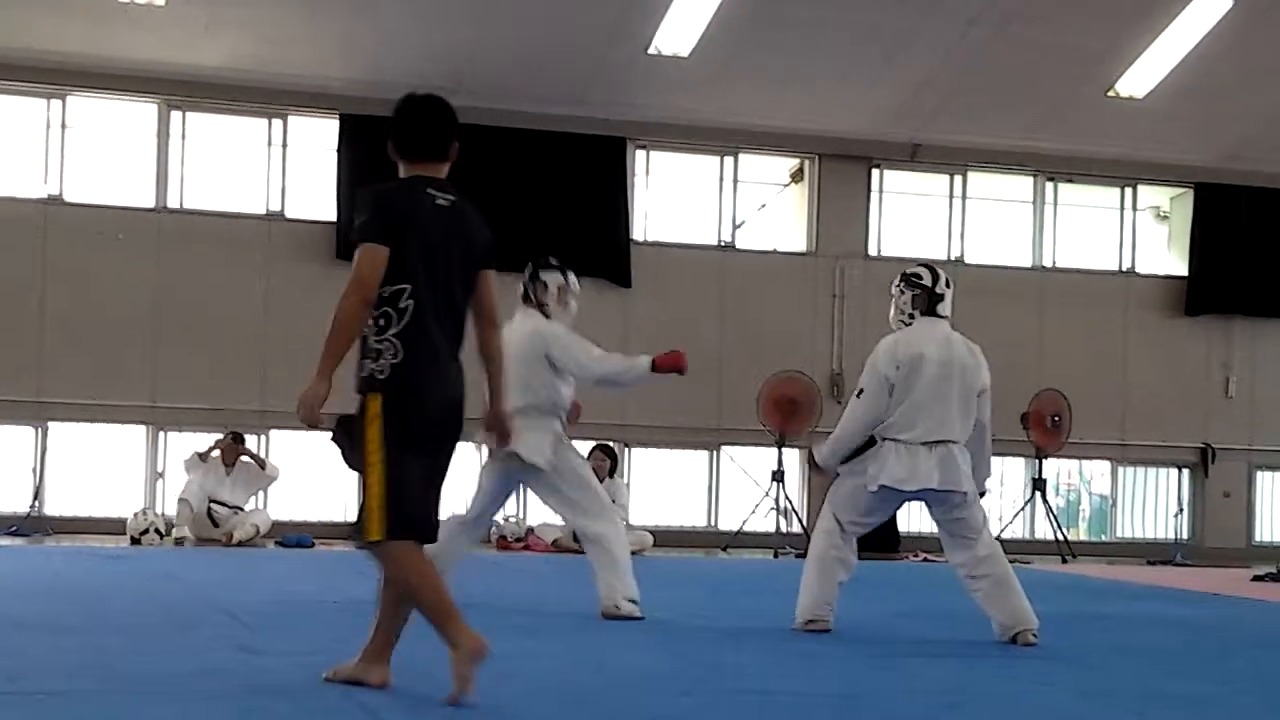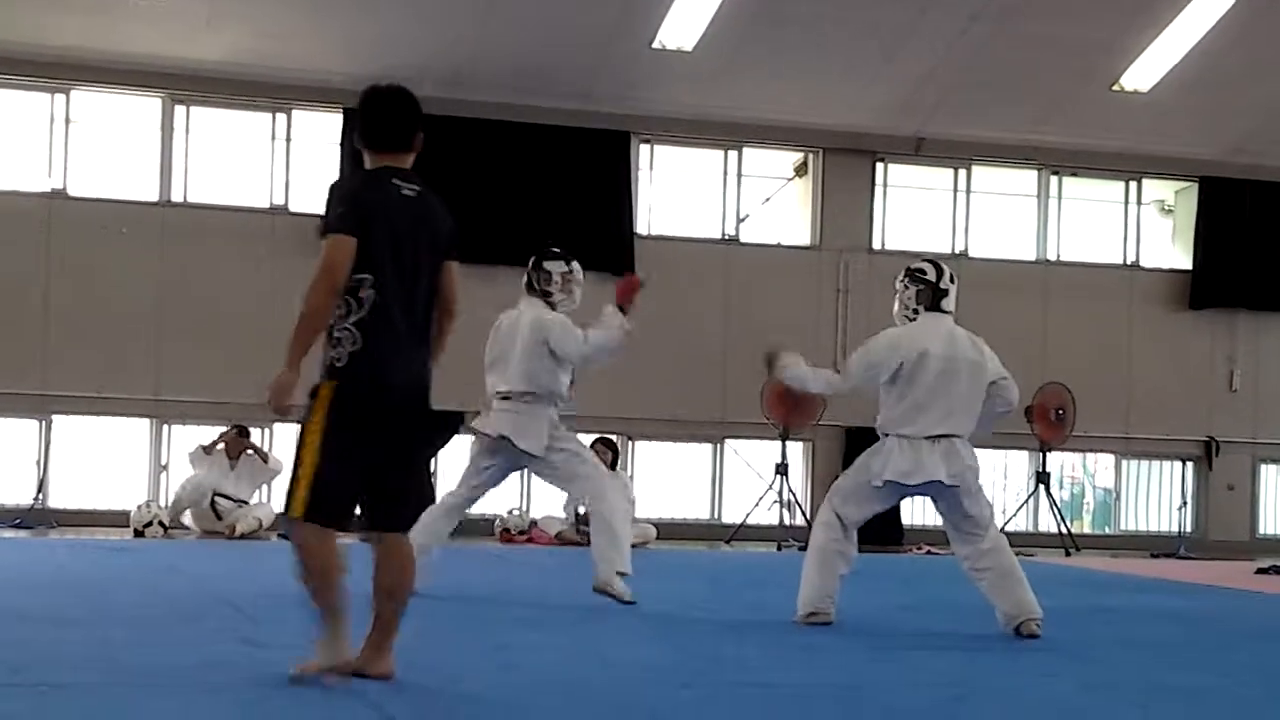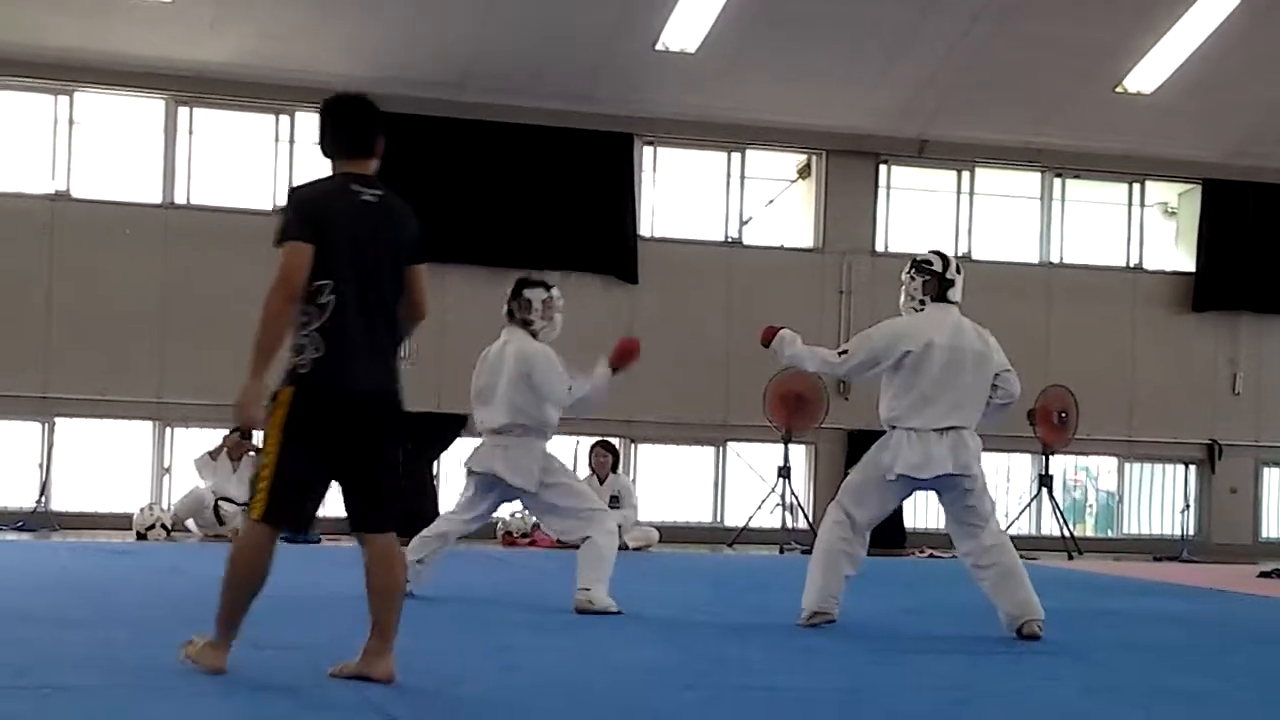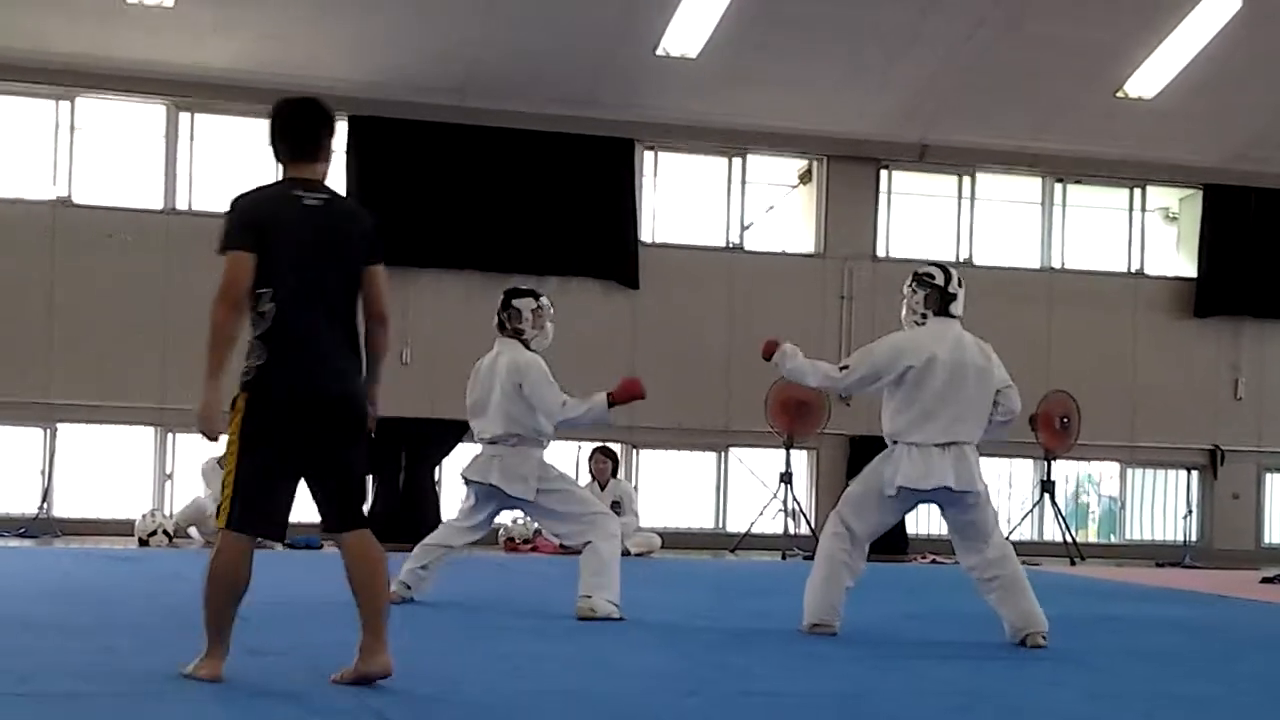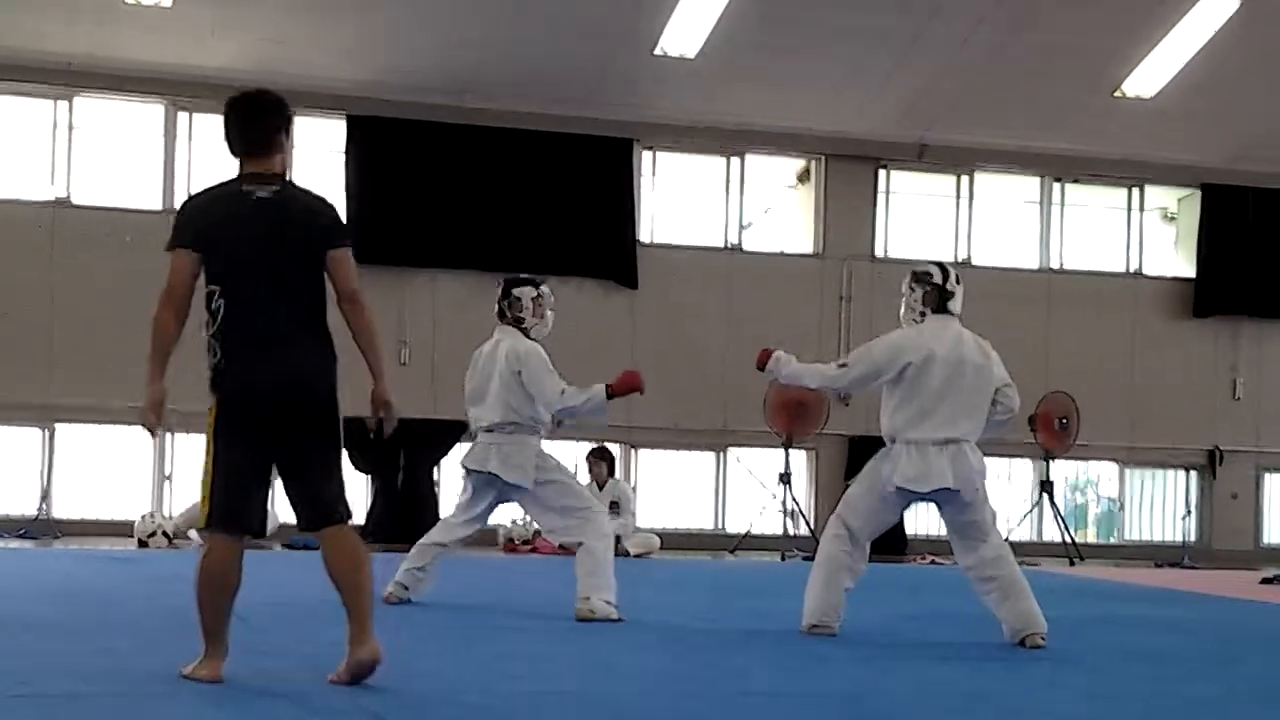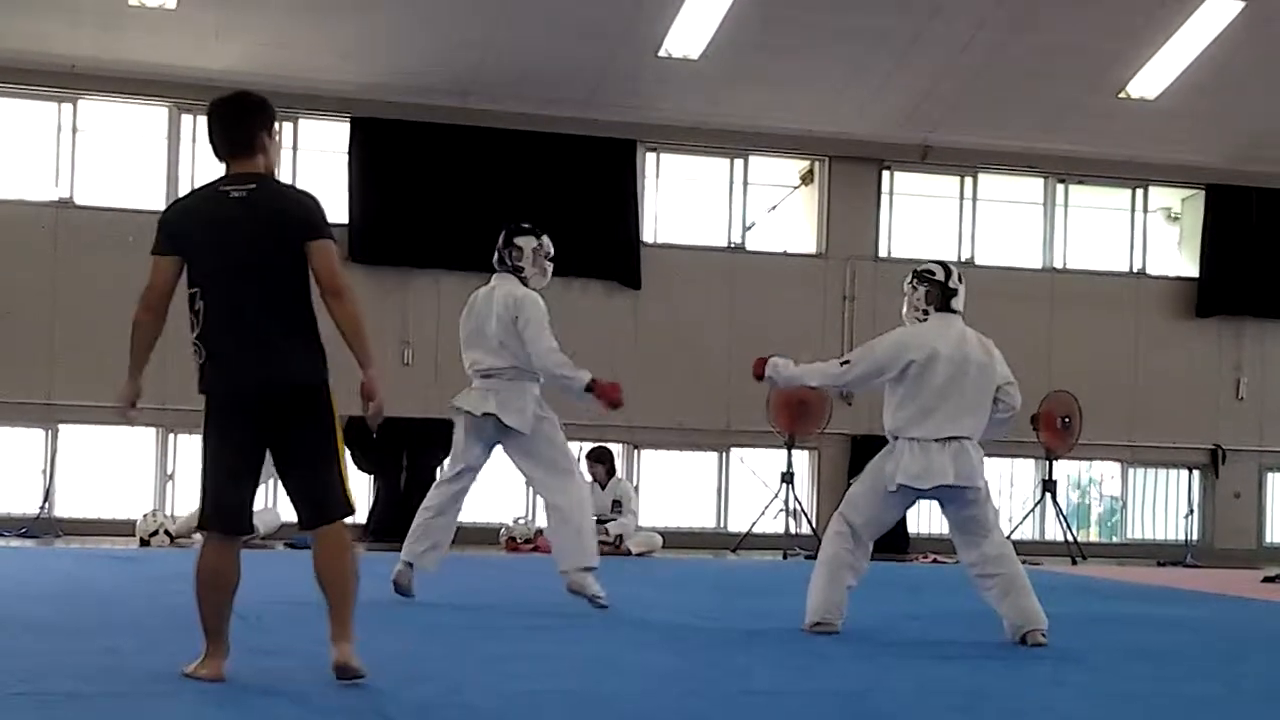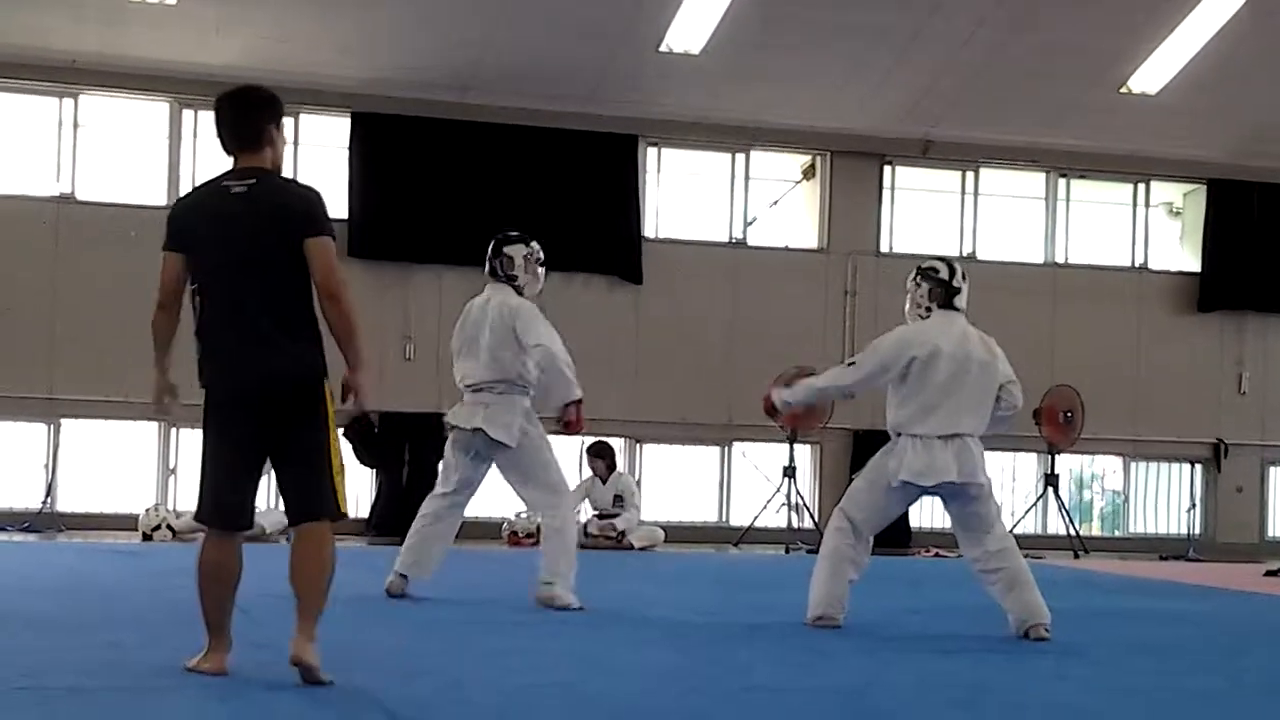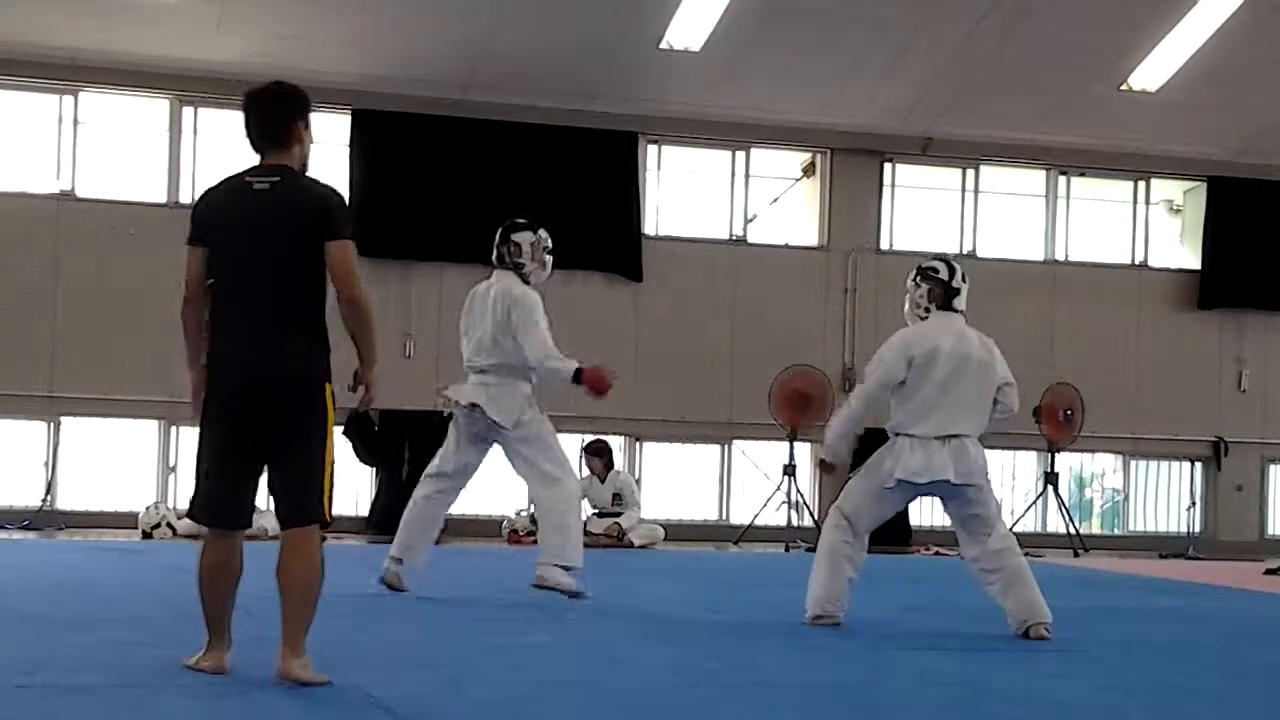
dt=0.2s
person 1, frame 1
left shoulder: (387, 202)
right shoulder: (472, 221)
left elbow: (360, 294)
right elbow: (487, 320)
left wrist: (322, 377)
right wrist: (497, 401)
left hip: (394, 387)
right hip: (444, 392)
left knee: (393, 534)
right knee: (403, 533)
left ankle: (462, 639)
right ankle: (375, 659)
person 1, frame 2
left shoulder: (353, 193)
right shoulder: (437, 211)
left elbow: (330, 284)
right elbow: (446, 309)
left wrist: (291, 365)
left hip: (355, 377)
right hip: (410, 383)
left knee: (309, 516)
right knee: (390, 525)
left ankle: (334, 638)
right ankle: (378, 651)
person 1, frame 3
left shoulder: (310, 201)
right shoulder: (403, 216)
left elbow: (288, 292)
right elbow: (416, 309)
left wrist: (256, 377)
left hip: (318, 384)
right hip: (381, 389)
left knee: (265, 520)
right knee: (378, 529)
left ankle: (218, 644)
right ankle: (380, 653)
person 1, frame 4
left shoulder: (255, 208)
right shoulder: (355, 220)
left elbow: (231, 299)
right elbow: (378, 314)
left wrist: (212, 385)
right wrist: (368, 382)
left hip: (272, 391)
right hip: (338, 393)
left knee: (238, 528)
right knee: (352, 524)
left ankle: (212, 655)
right ankle: (374, 650)
person 1, frame 5
left shoulder: (202, 210)
right shoulder: (318, 212)
left elbow: (174, 301)
right elbow: (351, 300)
left wrist: (156, 380)
right wrist: (379, 378)
left hip: (239, 390)
right hip: (312, 388)
left knee: (224, 529)
right knee: (332, 518)
left ankle: (212, 656)
right ankle: (363, 639)
person 1, frame 6
left shoulder: (183, 215)
right shoulder: (299, 206)
left elbow: (152, 306)
right elbow: (336, 292)
left wrist: (134, 376)
right wrist: (368, 370)
left hip: (230, 390)
right hip: (301, 386)
left knee: (222, 530)
right knee: (327, 516)
left ankle: (214, 654)
right ankle: (343, 639)
person 1, frame 7
left shoulder: (190, 210)
right shoulder: (300, 201)
left elbow: (168, 303)
right elbow: (331, 293)
left wrist: (162, 371)
right wrist: (355, 366)
left hip: (227, 385)
right hip: (297, 381)
left knee: (222, 524)
right knee: (313, 517)
left ankle: (216, 649)
right ankle: (304, 637)
person 1, frame 8
left shoulder: (213, 202)
right shoulder: (323, 202)
left elbow: (194, 297)
right elbow: (351, 296)
left wrist: (198, 368)
right wrist: (368, 365)
left hip: (231, 380)
right hip: (300, 380)
left knee: (224, 524)
right knee: (301, 523)
left ankle: (216, 648)
right ankle: (293, 653)
person 2, frame 1
left shoulder: (895, 346)
right shoulder: (971, 354)
left elbow: (865, 413)
right elbow: (980, 425)
left wrist: (826, 455)
right wrist: (978, 477)
left hip: (893, 462)
right hip: (948, 465)
left knee: (835, 525)
right knee: (975, 546)
left ankle: (815, 613)
right ankle: (1020, 625)
person 2, frame 2
left shoulder: (897, 341)
right shoulder: (975, 347)
left elbow: (841, 383)
right elbow: (1005, 397)
left wrist: (788, 366)
left hip: (899, 455)
right hip: (953, 458)
left knee: (837, 517)
right knee: (981, 537)
left ankle: (816, 606)
right ankle: (1024, 616)
person 2, frame 3
left shoulder: (902, 331)
right shoulder: (981, 338)
left elbow: (839, 363)
right elbow: (1008, 390)
left wrist: (784, 342)
left hip: (905, 448)
right hip: (958, 450)
left knee: (846, 518)
right knee: (983, 534)
left ankle: (820, 607)
right ankle: (1026, 617)
person 2, frame 4
left shoulder: (905, 345)
right shoulder: (982, 352)
left elbow: (840, 378)
right elbow: (1008, 406)
left wrist: (786, 356)
left hip: (906, 463)
right hip: (959, 466)
left knee: (845, 530)
right knee: (987, 548)
left ankle: (820, 617)
right ankle: (1030, 628)
person 2, frame 5
left shoulder: (904, 343)
right shoulder: (981, 350)
left elbow: (839, 375)
right elbow: (1007, 404)
left wrist: (779, 363)
left hip: (906, 461)
right hip: (958, 464)
left knee: (846, 531)
right knee: (985, 546)
left ankle: (821, 618)
right ankle: (1029, 628)
person 2, frame 6
left shoulder: (907, 341)
right shoulder: (984, 348)
left elbow: (842, 373)
right elbow: (1010, 402)
left wrist: (777, 369)
left hip: (908, 458)
right hip: (961, 461)
left knee: (849, 529)
right knee: (987, 543)
left ankle: (824, 616)
right ankle: (1030, 625)
person 2, frame 7
left shoulder: (910, 339)
right shoulder: (986, 346)
left elbow: (850, 376)
right elbow: (1011, 400)
left wrist: (787, 397)
left hip: (911, 455)
right hip: (963, 458)
left knee: (850, 524)
right knee: (989, 539)
left ankle: (825, 610)
right ankle: (1033, 619)
person 2, frame 8
left shoulder: (909, 340)
right shoulder: (985, 347)
left elbow: (866, 397)
right elbow: (1007, 404)
left wrist: (833, 447)
left hip: (908, 455)
right hip: (962, 458)
left knee: (846, 522)
right knee: (991, 539)
left ankle: (825, 609)
right ankle: (1034, 619)
person 3, frame 1
left shoulder: (510, 333)
right shoulder: (547, 332)
right elbow: (598, 367)
left wrist: (561, 401)
right wrist: (655, 363)
left hip: (509, 439)
right hip: (541, 441)
left knee: (474, 517)
right knee: (600, 519)
right ankle: (618, 599)
person 3, frame 2
left shoulder: (505, 321)
right shoulder: (549, 322)
right elbow: (589, 349)
right wrist: (619, 307)
left hip: (498, 423)
right hip: (536, 427)
left knee: (460, 496)
right knee: (606, 492)
right ankle: (611, 575)
person 3, frame 3
left shoulder: (490, 354)
right shoulder: (534, 353)
right elbow: (571, 397)
right wrist: (612, 365)
left hip: (489, 456)
right hip: (527, 460)
left knee: (456, 522)
right knee: (599, 522)
right ankle: (591, 594)
person 3, frame 4
left shoulder: (483, 365)
right shoulder: (526, 363)
right elbow: (561, 412)
right wrist: (613, 398)
left hip: (487, 465)
right hip: (523, 467)
left knee: (458, 529)
right knee: (602, 525)
left ankle: (402, 585)
right ankle: (594, 599)
person 3, frame 5
left shoulder: (482, 353)
right shoulder: (526, 351)
right elbow: (560, 401)
right wrist: (612, 390)
left hip: (485, 453)
right hip: (522, 456)
left knee: (457, 524)
right knee: (593, 522)
left ankle: (400, 585)
right ankle: (593, 600)
person 3, frame 6
left shoulder: (477, 299)
right shoulder: (525, 298)
right elbow: (546, 355)
right wrist: (595, 386)
left hip: (479, 400)
right hip: (518, 402)
left knee: (451, 483)
right knee: (566, 484)
left ankle: (408, 564)
right ankle: (580, 571)
person 3, frame 7
left shoulder: (471, 310)
right shoulder: (519, 308)
right elbow: (549, 352)
right wrist: (570, 400)
left hip: (470, 412)
right hip: (510, 416)
left knee: (446, 499)
right knee: (556, 501)
left ankle: (401, 576)
right ankle: (555, 585)
person 3, frame 8
left shoulder: (477, 294)
right shoulder: (522, 296)
right elbow: (538, 353)
right wrist: (582, 375)
left hip: (474, 396)
right hip: (510, 399)
left knee: (440, 479)
right knee: (557, 481)
left ankle: (397, 562)
right ankle: (555, 565)
